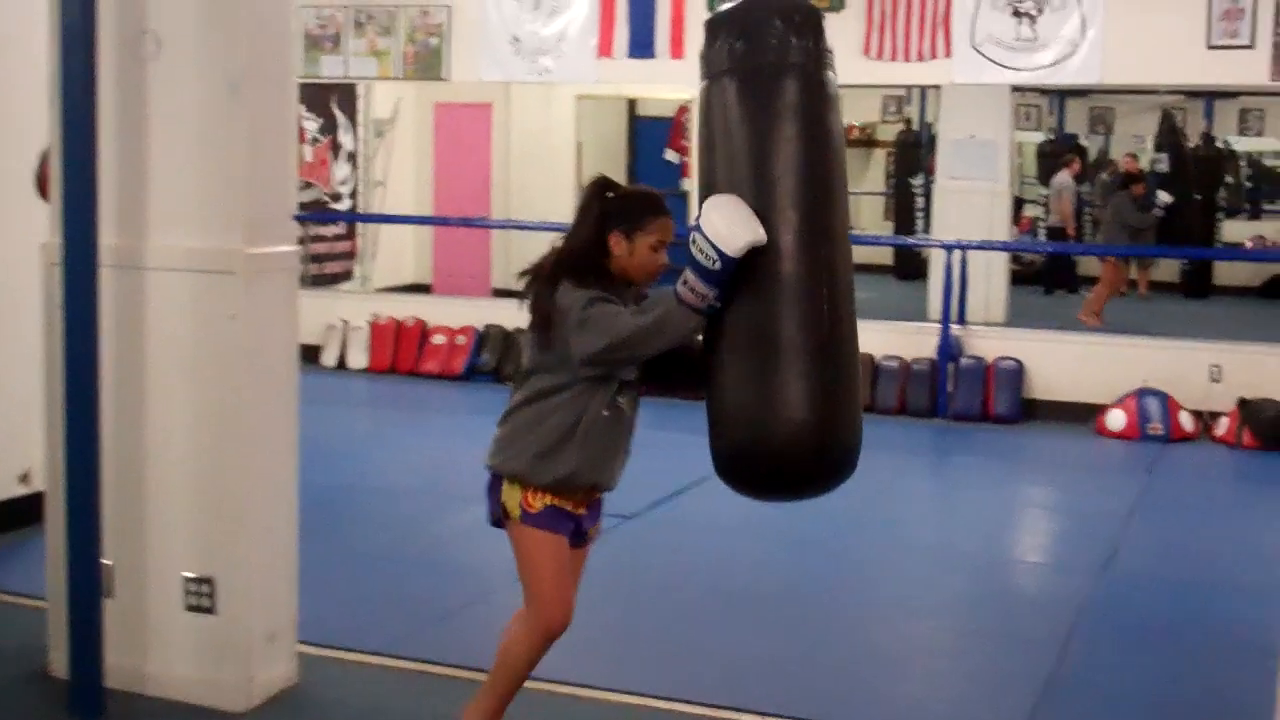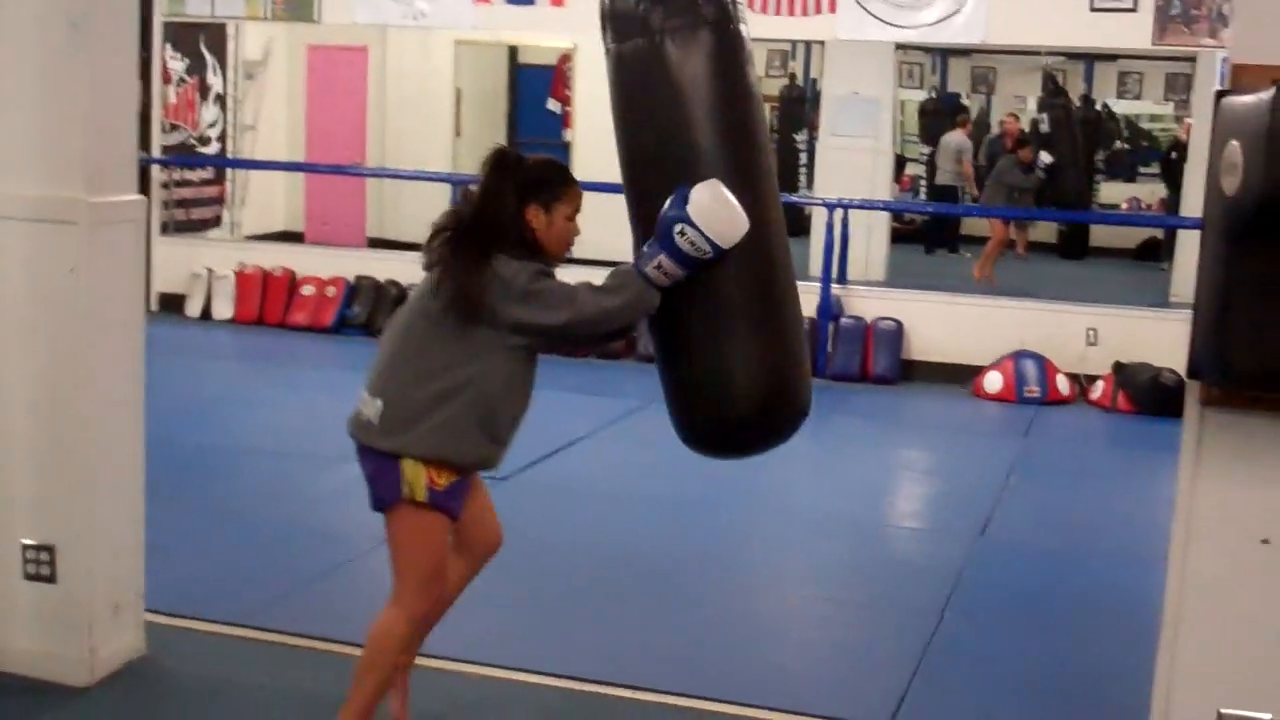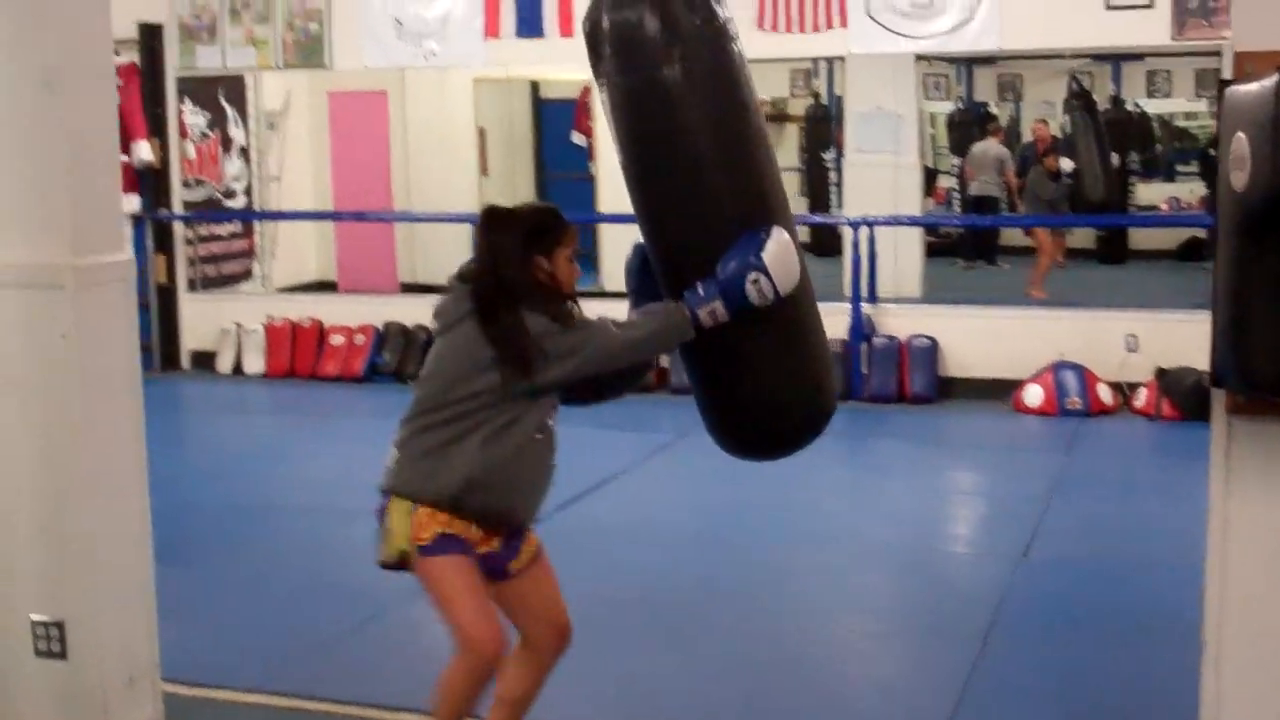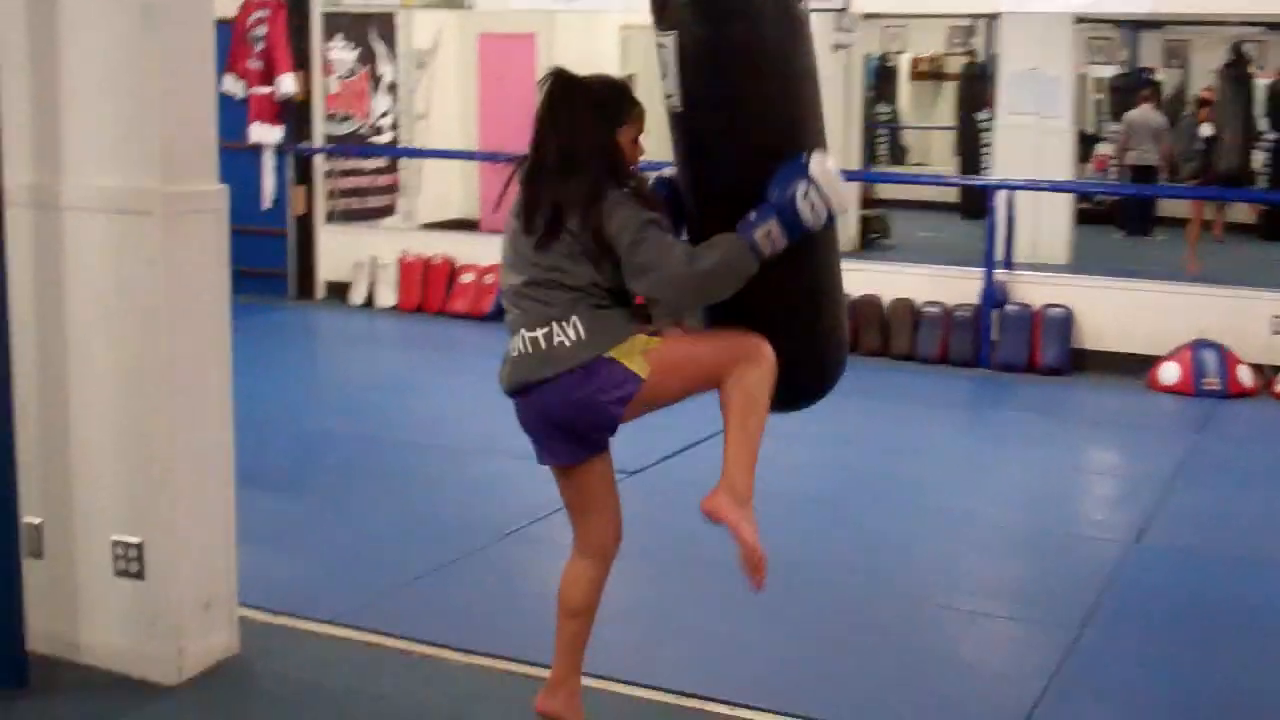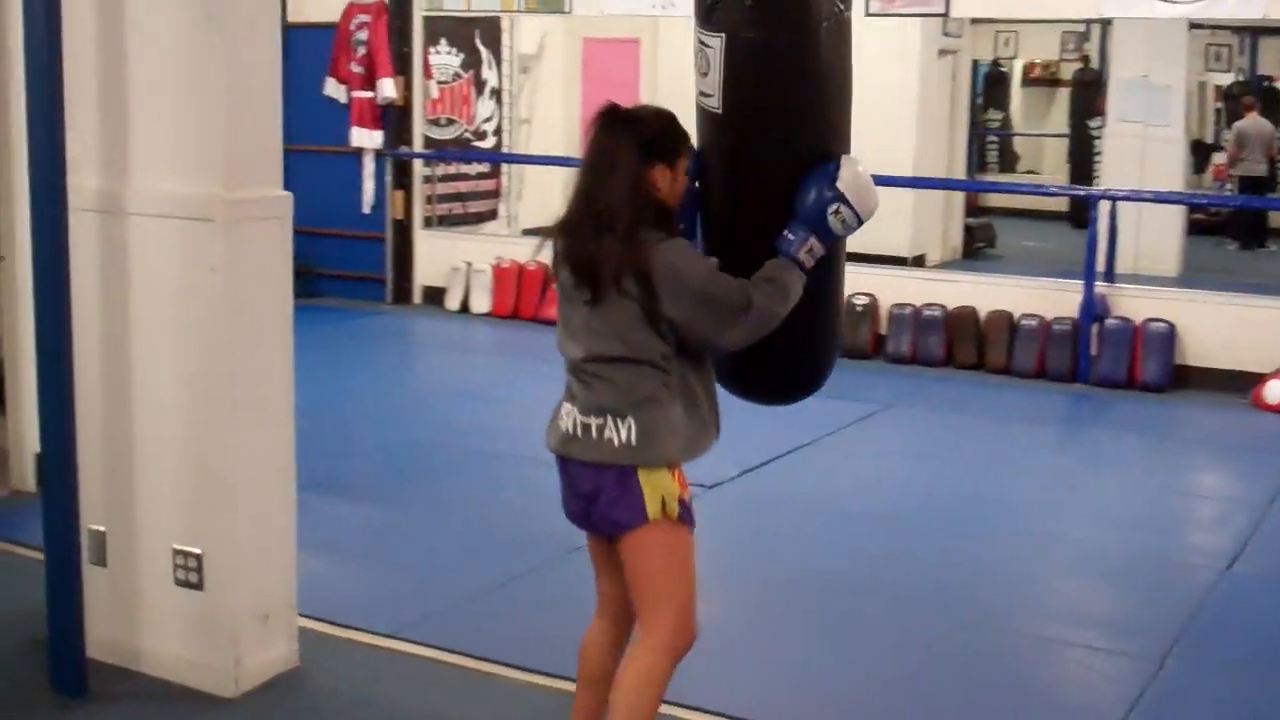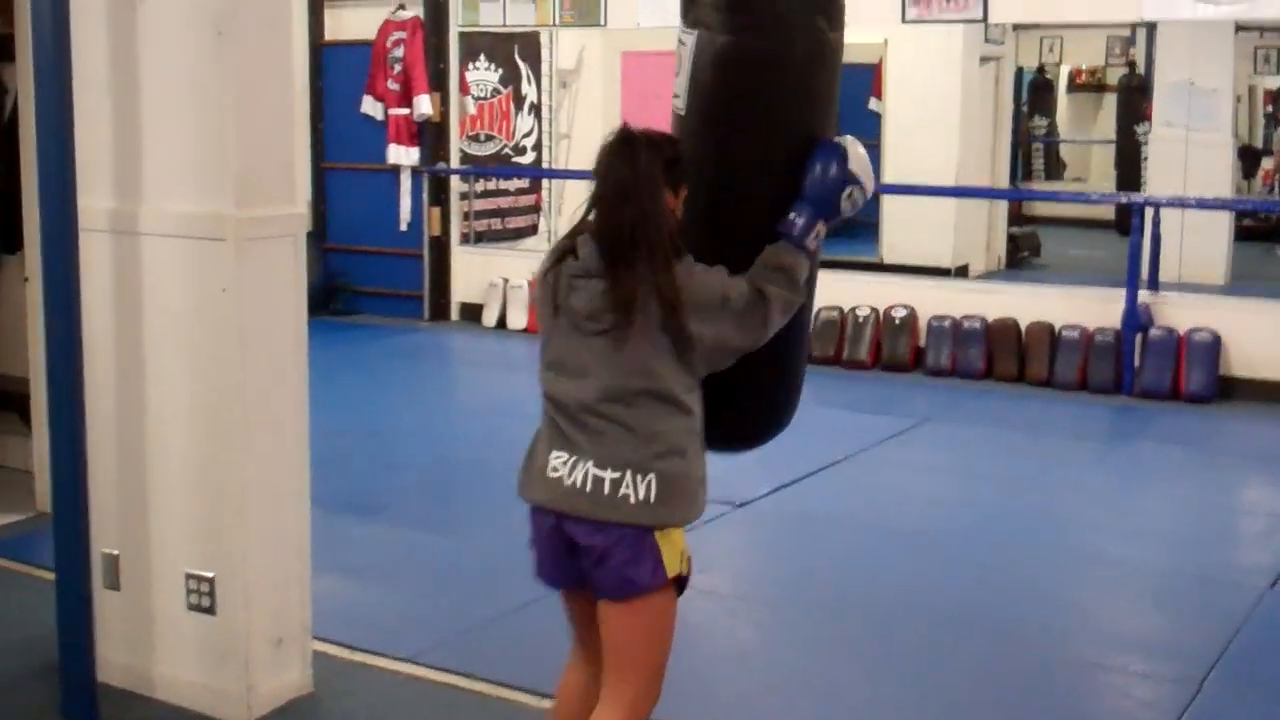
dt=0.3s
person 1, frame 1
left shoulder: (626, 300)
right shoulder: (572, 304)
left elbow: (665, 358)
right elbow: (635, 336)
left hip: (582, 480)
right hip: (533, 474)
left knee: (542, 610)
right knee: (551, 615)
person 1, frame 2
left shoulder: (492, 264)
right shoulder: (505, 280)
left elbow: (575, 319)
right elbow: (587, 310)
left wrist: (646, 273)
left hip: (433, 441)
right hip: (409, 445)
left knee: (480, 539)
right knee: (421, 597)
left ankle: (391, 666)
person 1, frame 3
left shoulder: (516, 319)
right shoulder: (523, 329)
left elbow: (593, 378)
right elbow: (614, 345)
left wrist: (648, 309)
right wrist: (710, 303)
left hip: (492, 511)
right hip: (430, 505)
left knee: (548, 636)
right knee: (483, 643)
person 1, frame 4
left shoulder: (537, 195)
right shoulder: (606, 201)
right elbow: (677, 282)
left wrist: (653, 213)
right wrist: (763, 231)
left hip: (536, 377)
right hip: (589, 362)
left knee: (596, 541)
right knee: (754, 352)
right ankle: (732, 494)
person 1, frame 5
left shoulder: (577, 242)
right shoulder: (663, 258)
right elbow: (740, 317)
left wrist: (672, 212)
right wrist: (803, 243)
left hip: (582, 447)
right hip: (636, 455)
left knee: (616, 609)
right knee: (666, 634)
person 1, frame 6
left shoulder: (561, 268)
right shoulder: (676, 284)
right elbow: (760, 306)
right wrist: (807, 223)
left hip: (556, 494)
right hip: (632, 507)
left knee: (589, 660)
